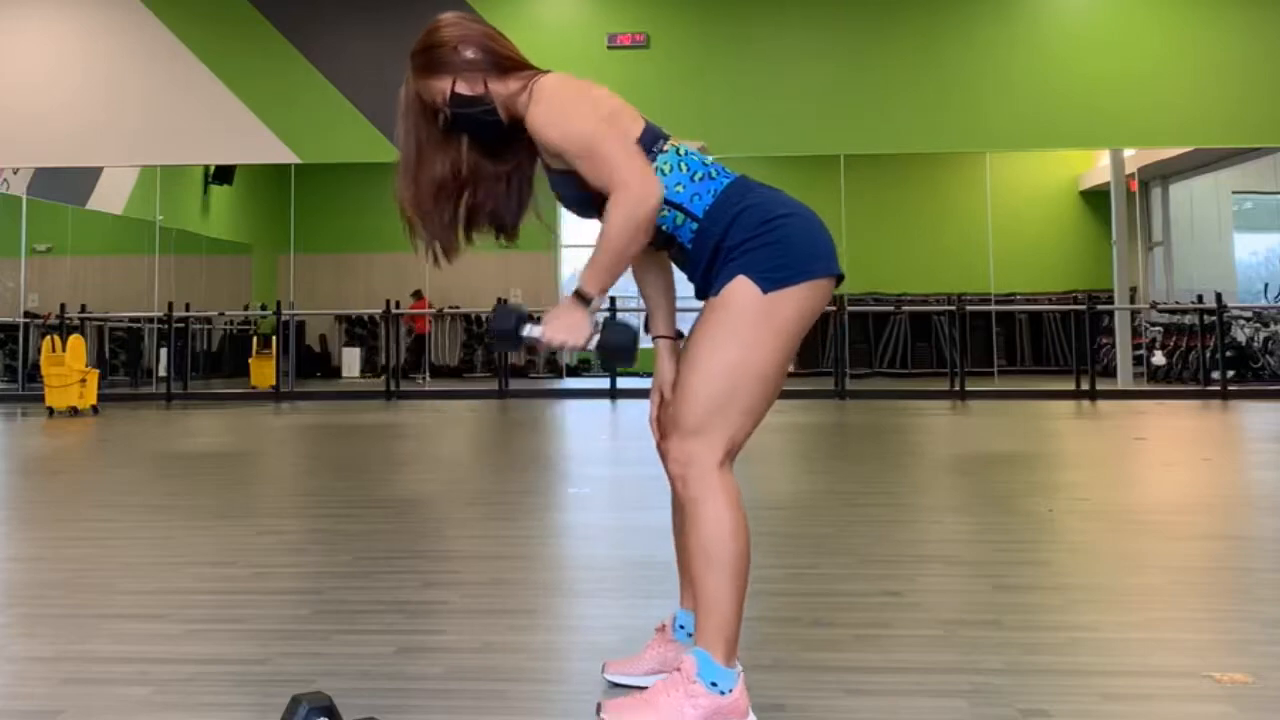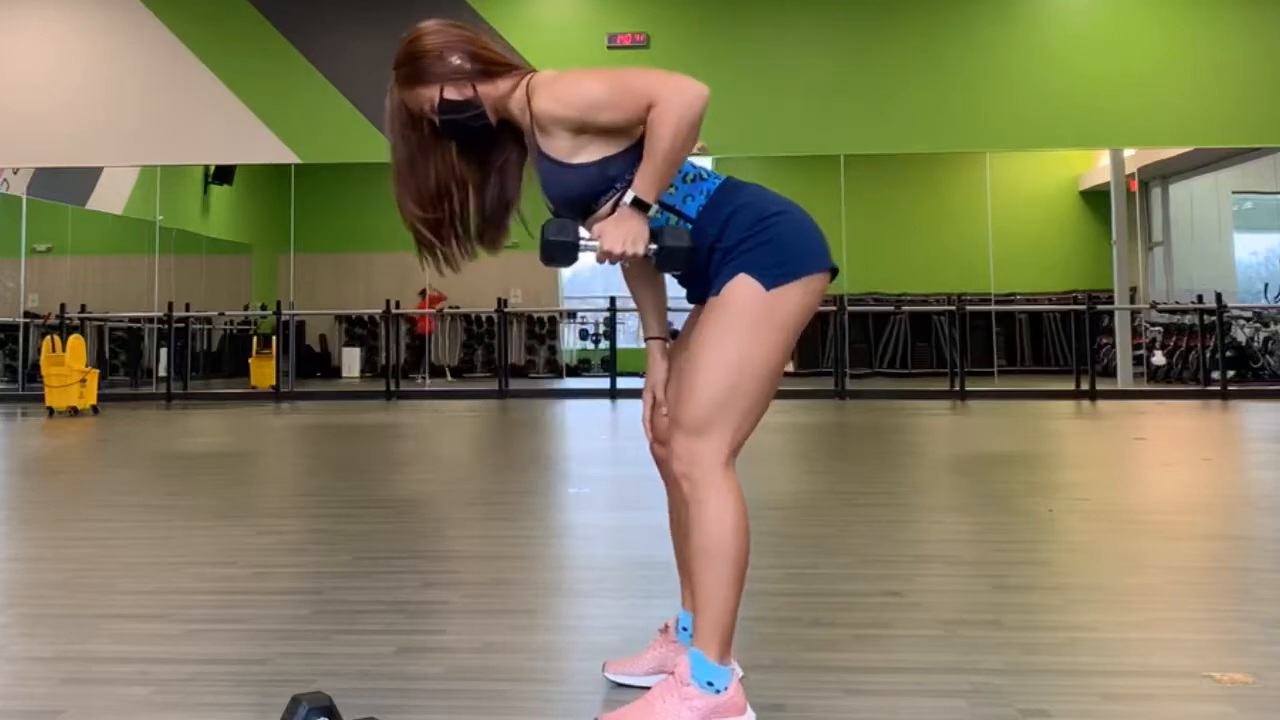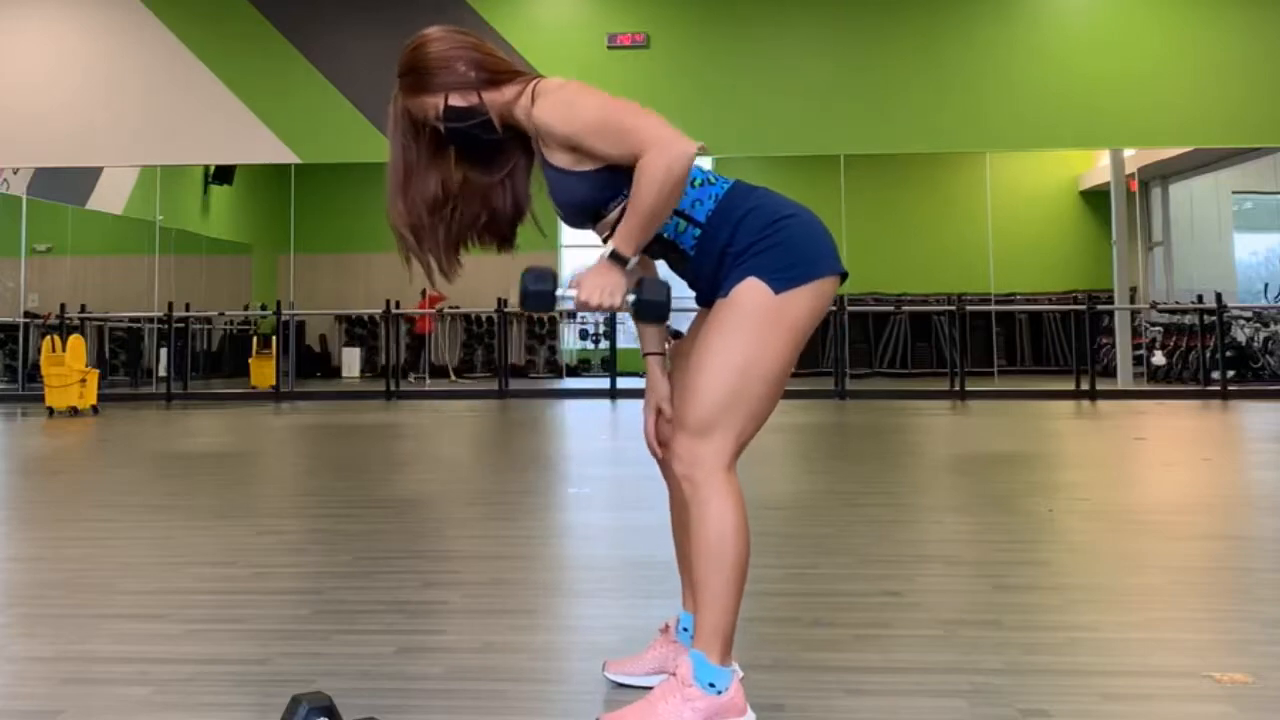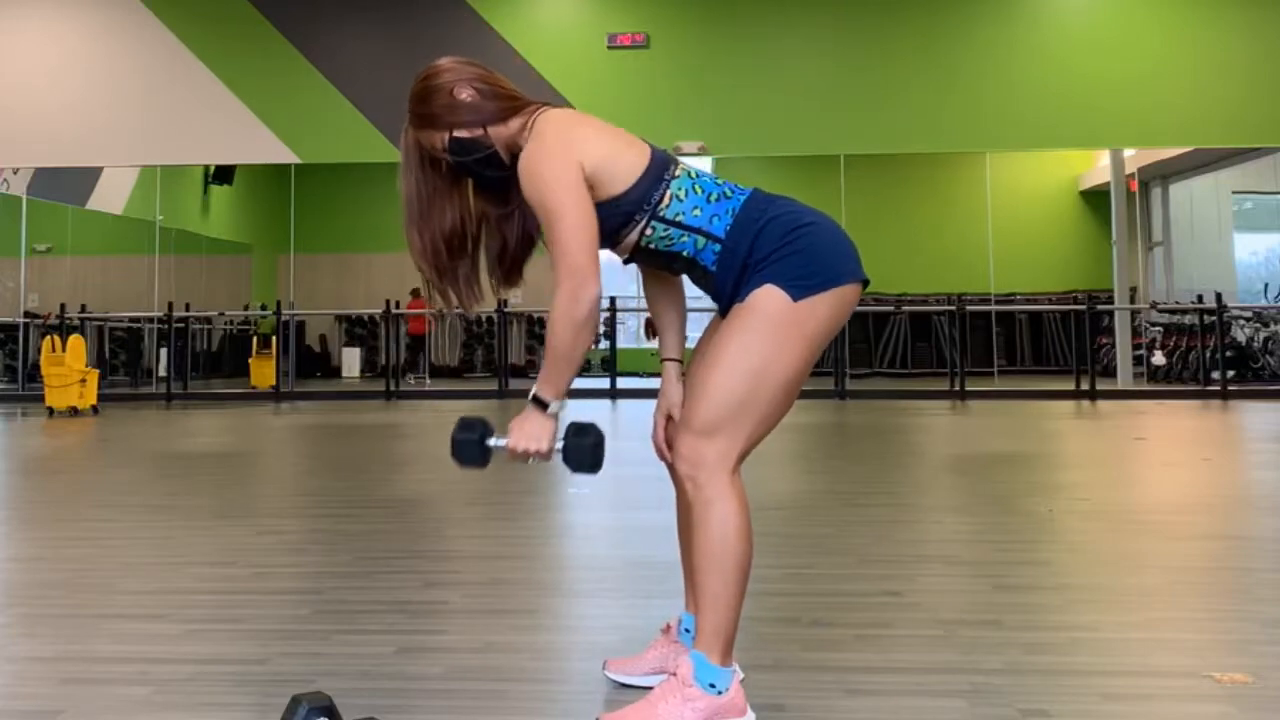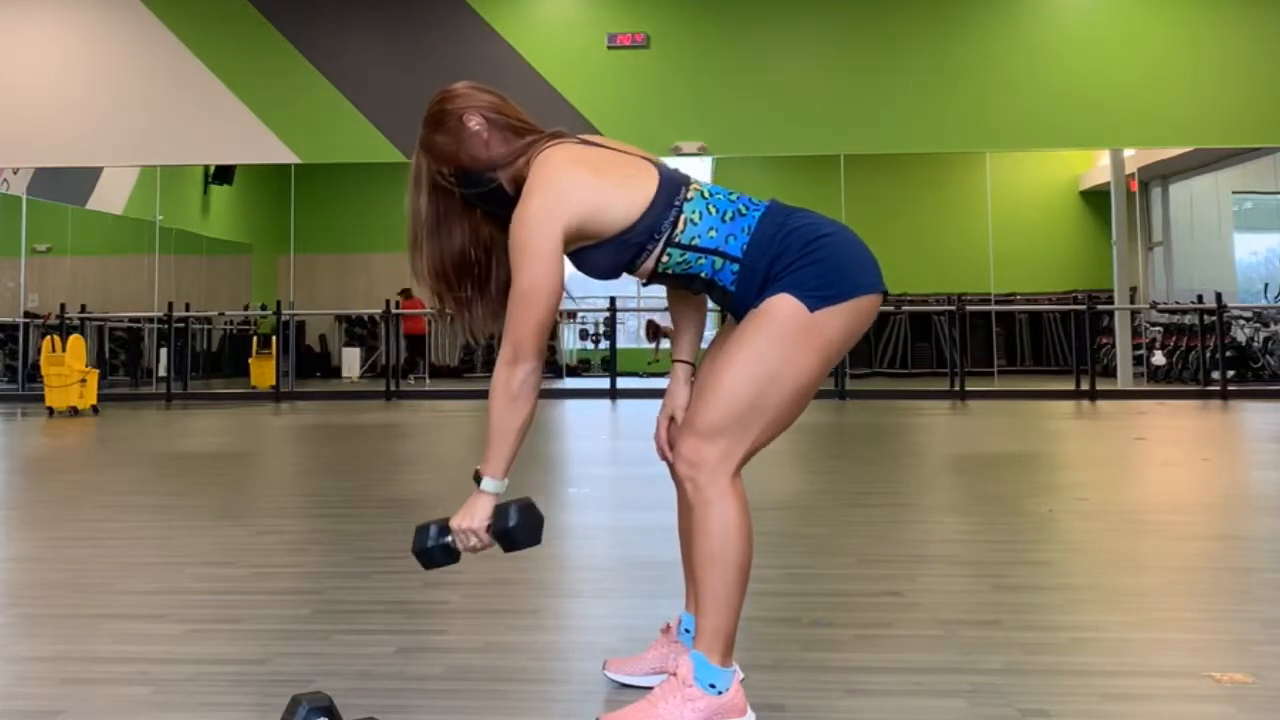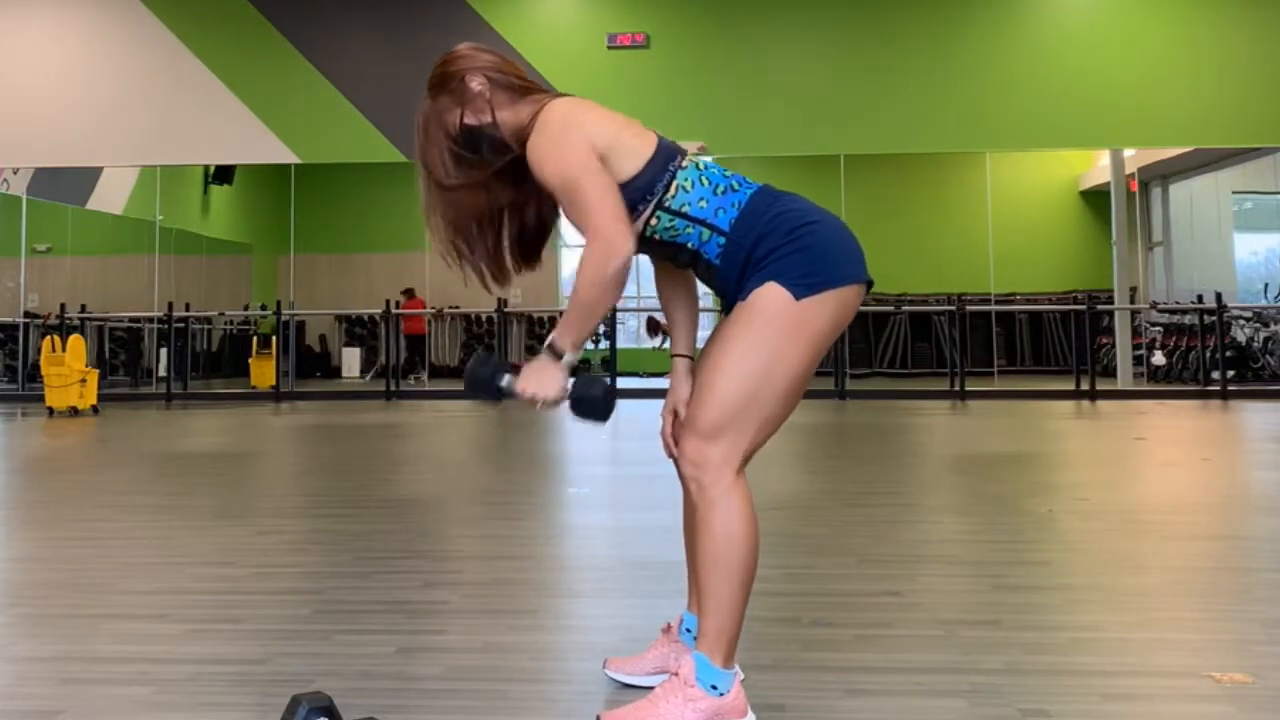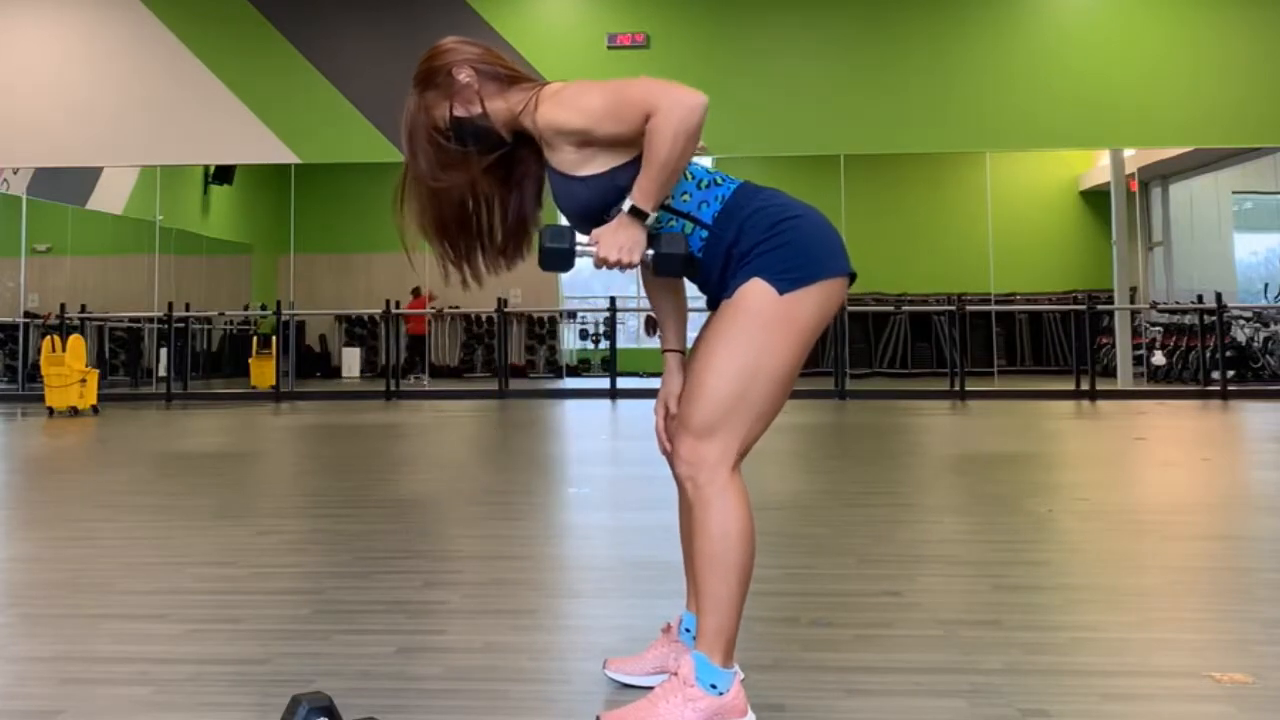
dt=0.4s
person 1, frame 1
left shoulder: (550, 104)
right shoulder: (541, 127)
left elbow: (640, 199)
right elbow: (646, 228)
left wrist: (581, 304)
right wrist: (665, 348)
left hip: (773, 252)
right hip: (761, 258)
left knee: (696, 455)
right knee: (683, 449)
right ankle: (692, 636)
person 1, frame 2
left shoulder: (552, 98)
right shoulder: (531, 135)
left elbow: (684, 94)
right elbow: (630, 245)
left wrist: (636, 209)
right wrist: (658, 351)
left hip: (765, 249)
right hip: (739, 261)
left knee: (699, 454)
right knee: (671, 448)
right ankle: (692, 637)
person 1, frame 3
left shoulder: (550, 105)
right shoulder: (532, 139)
left elbow: (672, 154)
right elbow: (638, 239)
left wrist: (612, 265)
right wrist: (657, 363)
left hip: (777, 254)
right hip: (755, 263)
left knee: (699, 455)
right knee: (677, 450)
right ankle: (693, 636)
person 1, frame 4
left shoulder: (544, 150)
right shoulder: (559, 142)
left elbow: (580, 296)
right elbow: (658, 250)
left wrist: (542, 407)
right wrist: (673, 373)
left hip: (798, 262)
right hip: (783, 267)
left knee: (704, 455)
right knee: (688, 448)
right ankle: (693, 637)
person 1, frame 5
left shoulder: (543, 197)
right shoulder: (578, 161)
left elbow: (521, 363)
left wrist: (487, 488)
right wrist: (683, 374)
left hip: (818, 274)
right hip: (811, 272)
left knee: (704, 458)
right knee: (691, 451)
right ankle: (694, 640)
person 1, frame 6
left shoulder: (552, 132)
right shoulder: (574, 132)
left elbow: (611, 254)
right elbow: (670, 242)
left wrist: (555, 358)
right wrist: (683, 367)
left hip: (800, 258)
right hip: (792, 260)
left knee: (710, 457)
right knee: (698, 452)
right ankle: (696, 638)
person 1, frame 7
left shoulder: (557, 111)
right shoulder: (543, 145)
left elbow: (683, 104)
left wrist: (632, 218)
right wrist: (675, 363)
left hip: (784, 253)
right hip: (773, 257)
left knee: (704, 456)
right knee: (692, 451)
right ankle: (693, 638)
